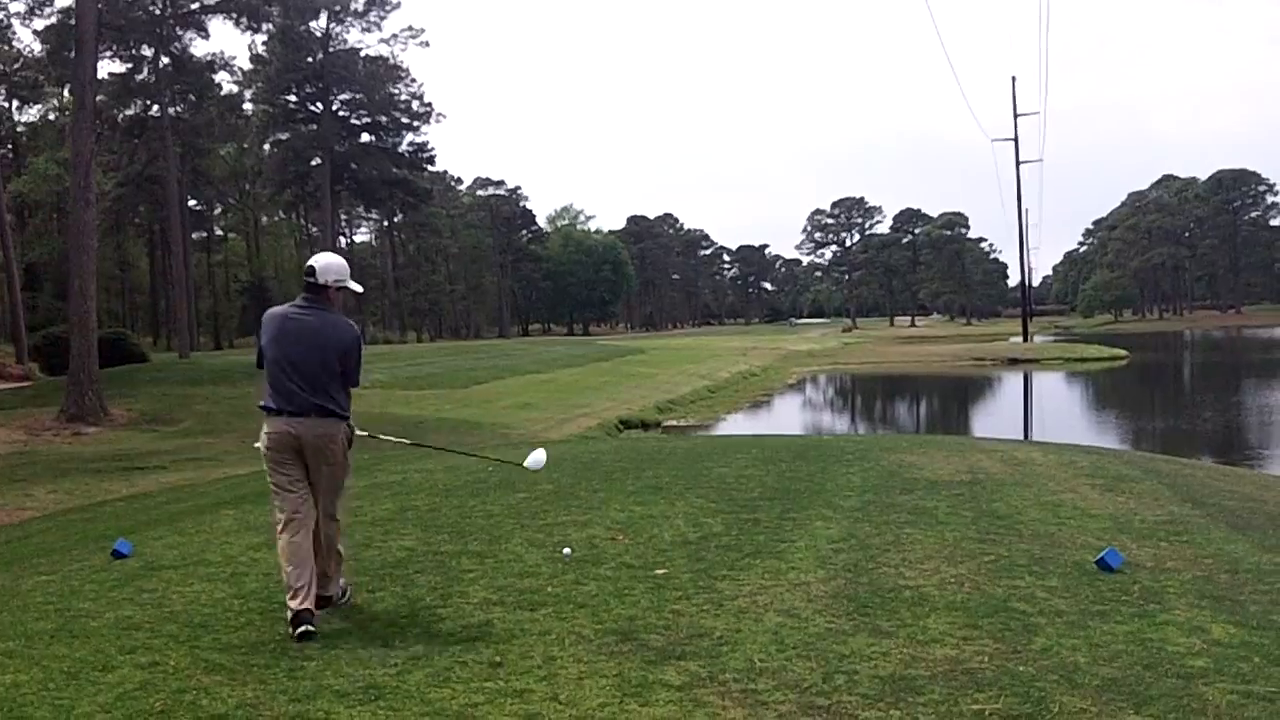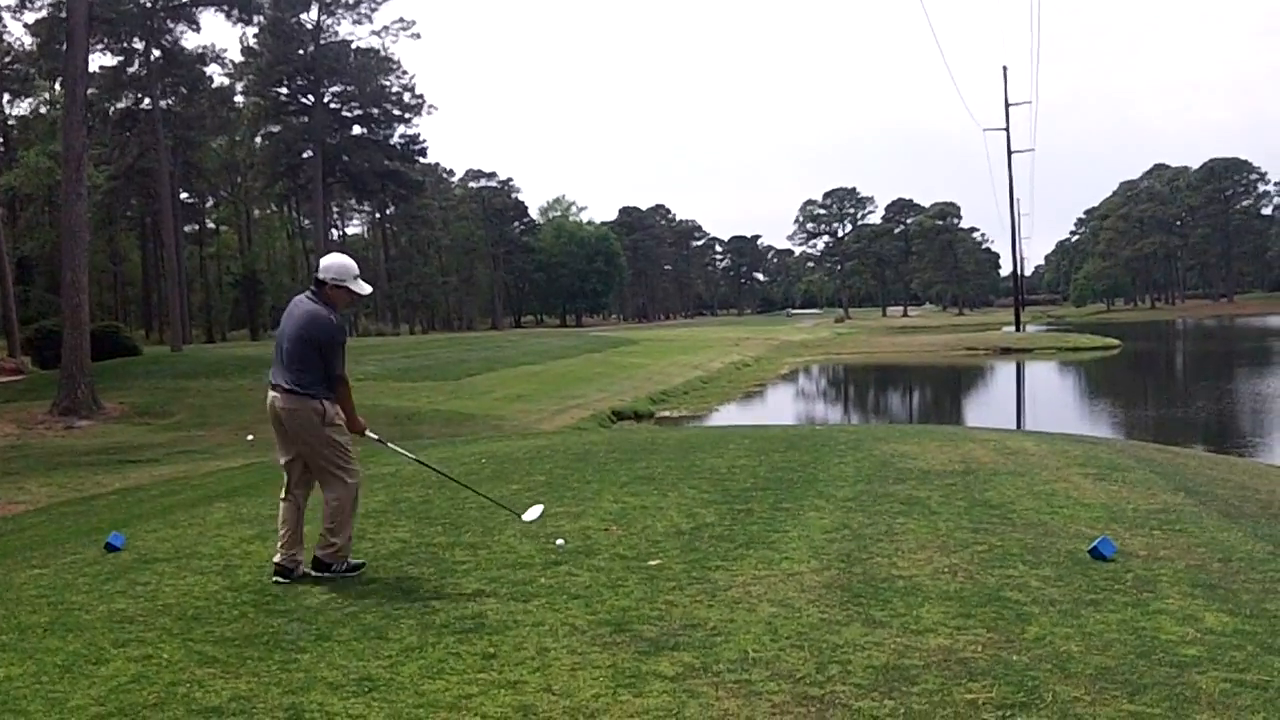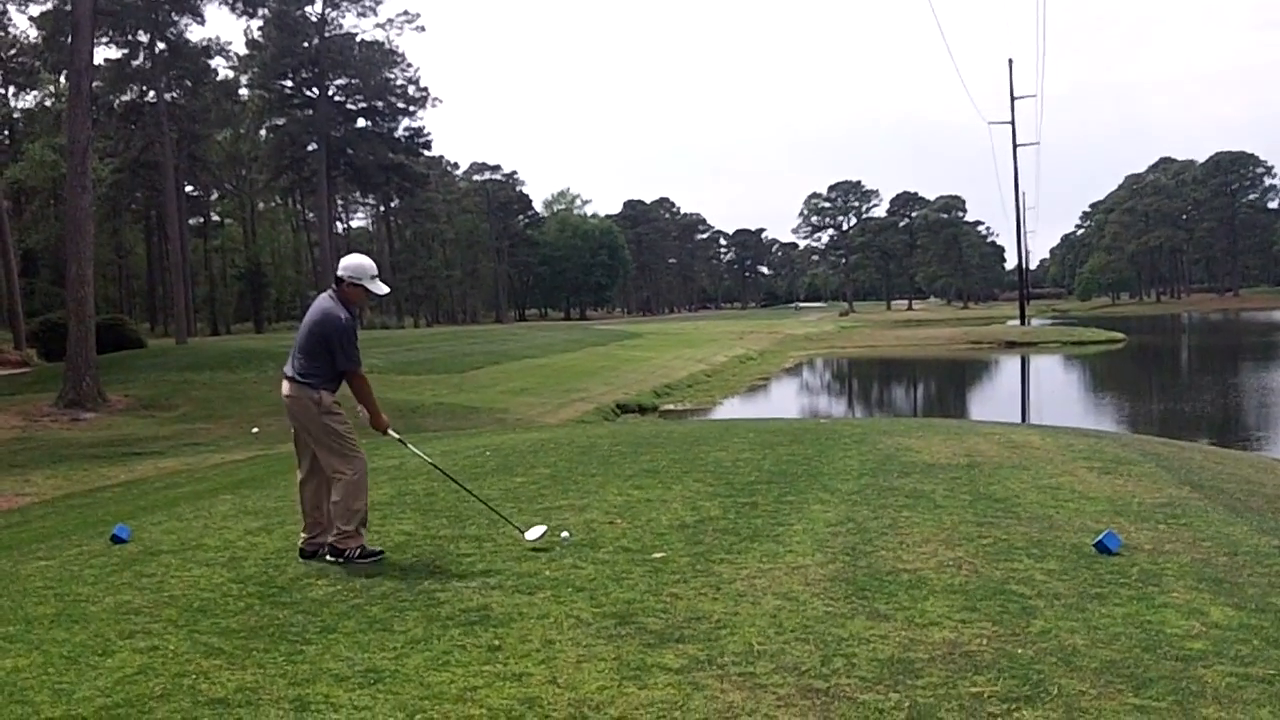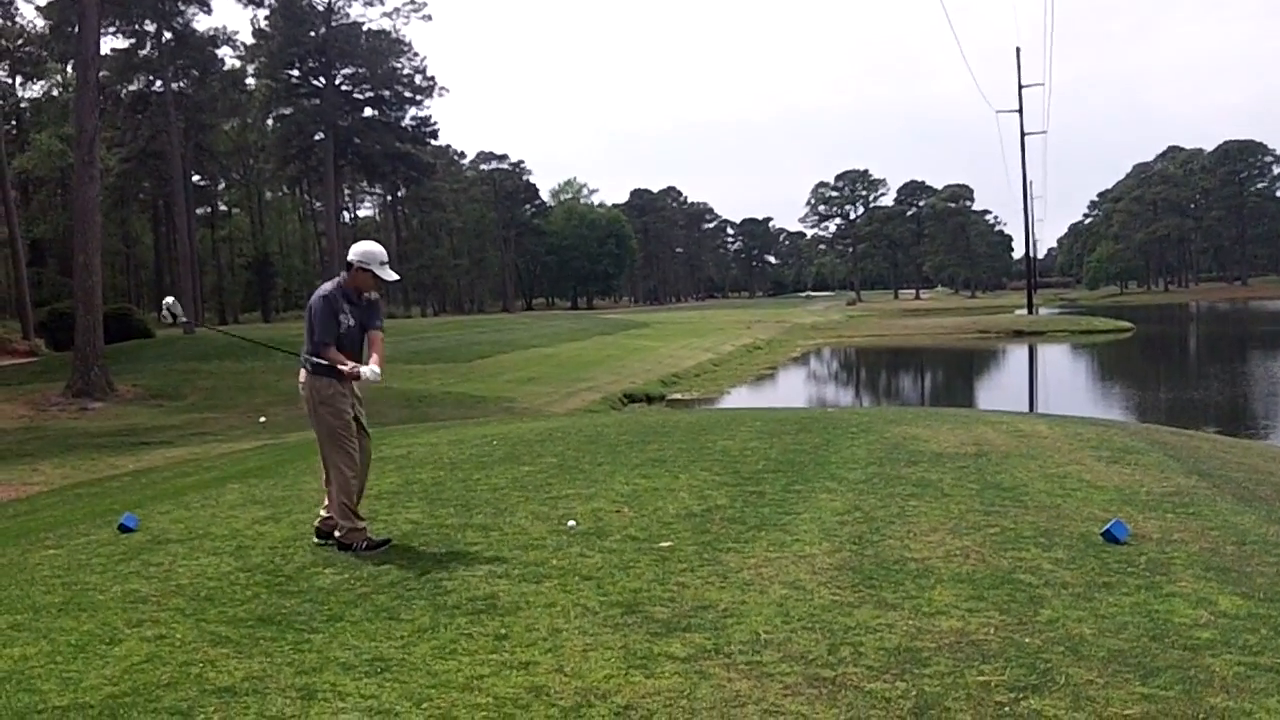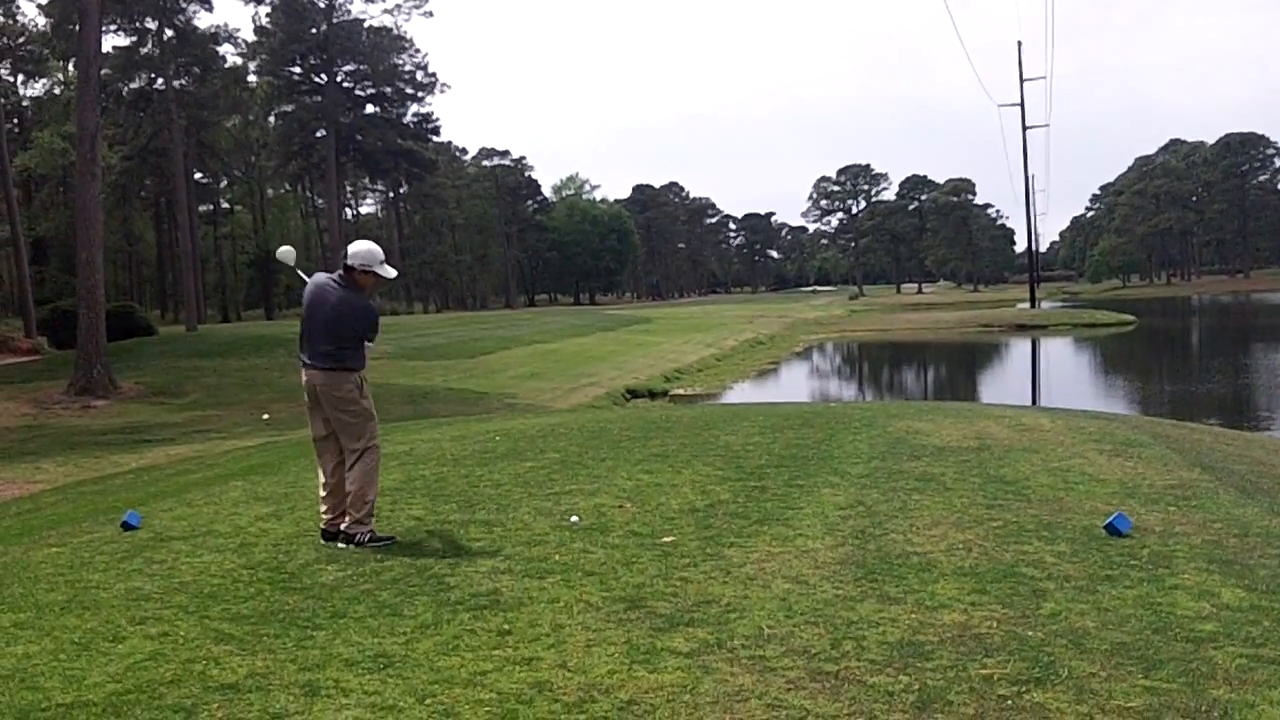
dt=0.7s
person 1, frame 1
left shoulder: (272, 319)
right shoulder: (346, 331)
right elbow: (347, 386)
left hip: (280, 427)
right hip: (326, 428)
left knee: (292, 520)
right knee: (326, 513)
left ankle: (301, 608)
right ankle: (327, 590)
person 1, frame 2
left shoulder: (298, 304)
right shoulder: (328, 323)
right elbow: (337, 379)
left wrist: (335, 407)
right wrist: (352, 419)
left hip: (280, 400)
right hip: (307, 407)
left knee: (296, 485)
right knee: (343, 479)
left ankle: (287, 561)
right ankle: (330, 556)
person 1, frame 3
left shoulder: (327, 301)
right shoulder: (339, 320)
right elbow: (354, 374)
left wrist: (366, 406)
right wrist: (375, 414)
left hip: (298, 392)
right hip: (312, 397)
left knee: (314, 471)
right knee: (350, 465)
left ankle: (314, 542)
right ankle: (346, 543)
person 1, frame 4
left shoulder: (370, 301)
right shoulder: (326, 298)
left elbow: (375, 337)
right elbow: (324, 350)
left wrist: (372, 366)
right wrist: (345, 366)
left hip: (345, 383)
right hip: (323, 384)
left knee: (359, 455)
right knee: (344, 459)
left ankle: (329, 523)
right ankle: (350, 535)
person 1, frame 5
left shoulder: (316, 282)
right shoulder: (362, 307)
right elbow: (370, 337)
left hip: (312, 376)
right hip: (342, 381)
left knee: (330, 454)
right knee: (364, 451)
left ankle: (332, 523)
right ankle: (356, 528)
